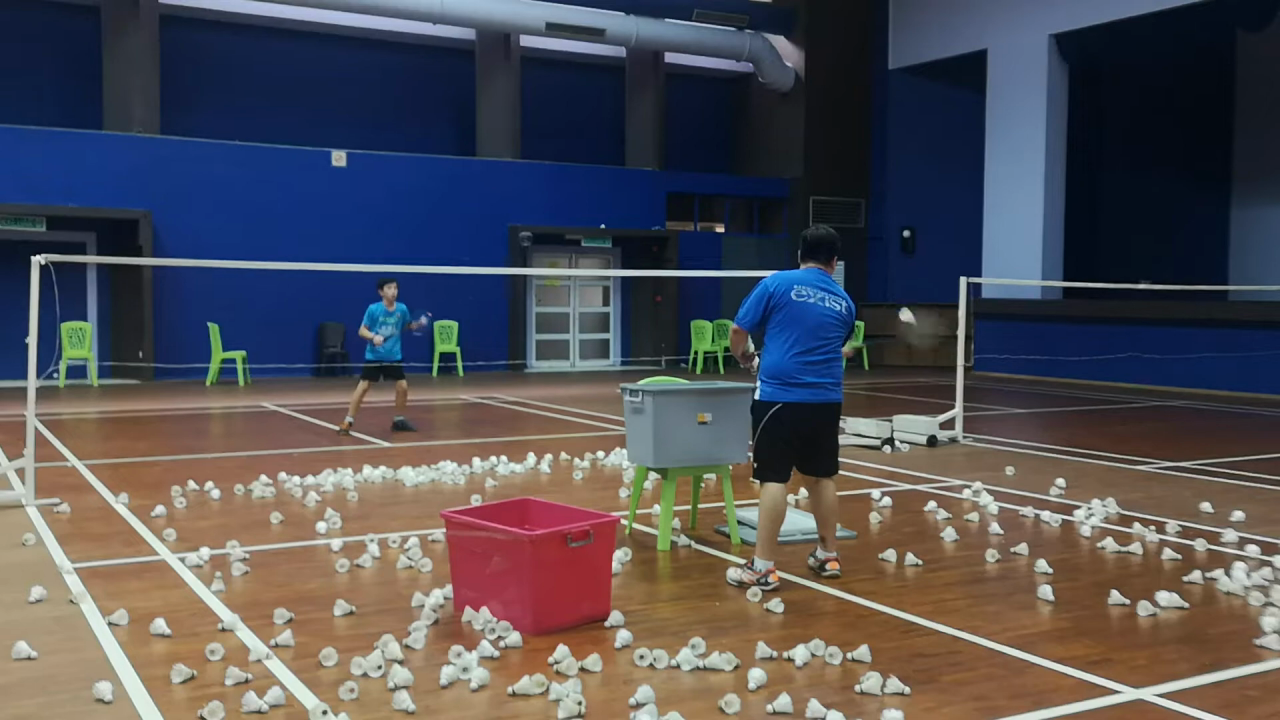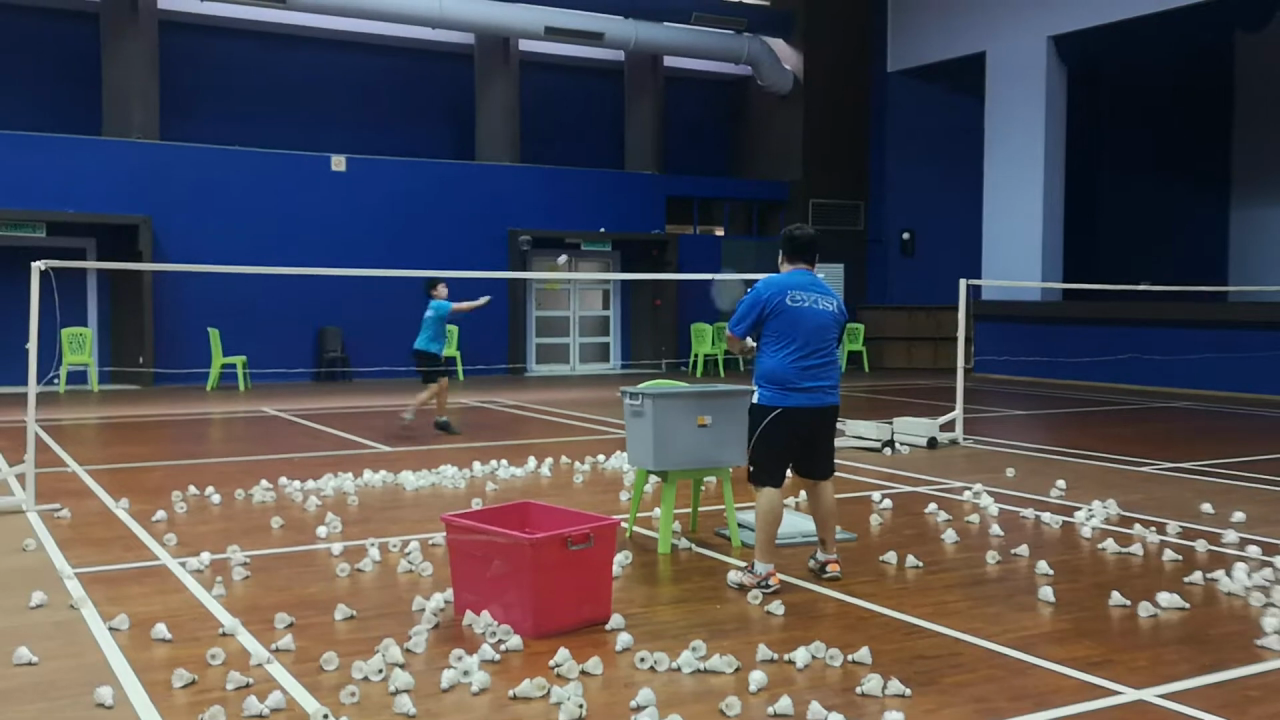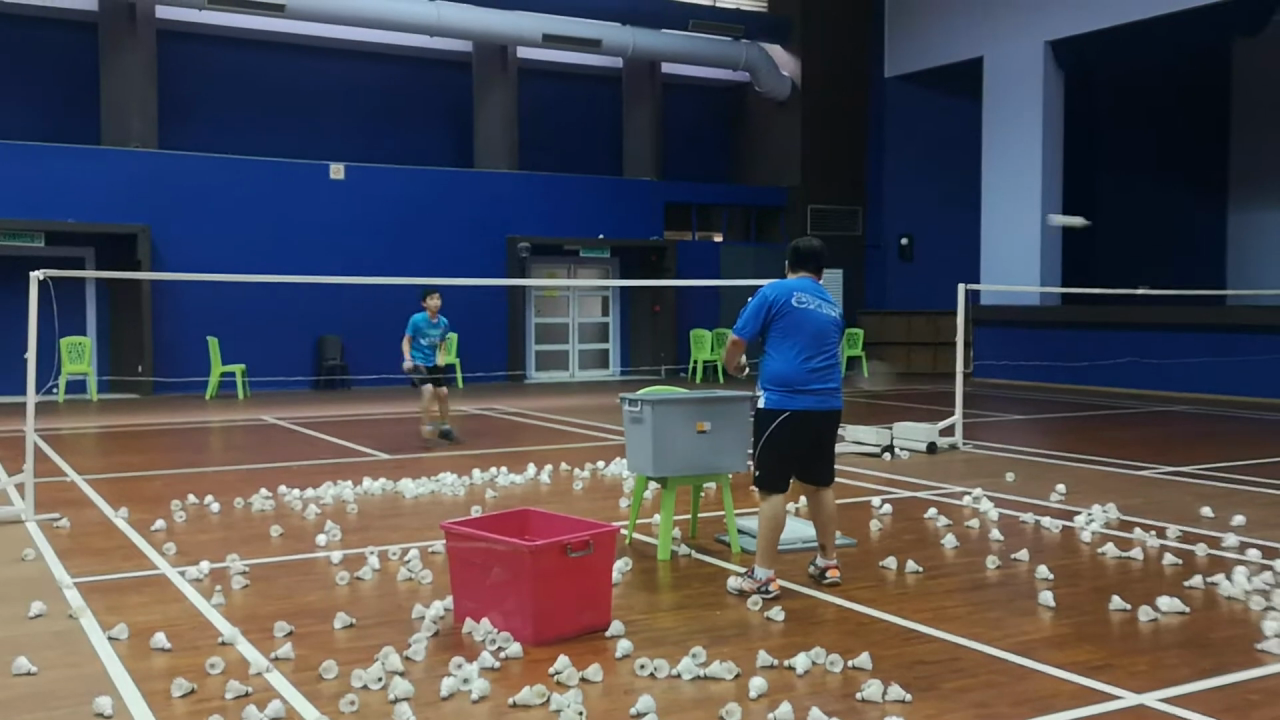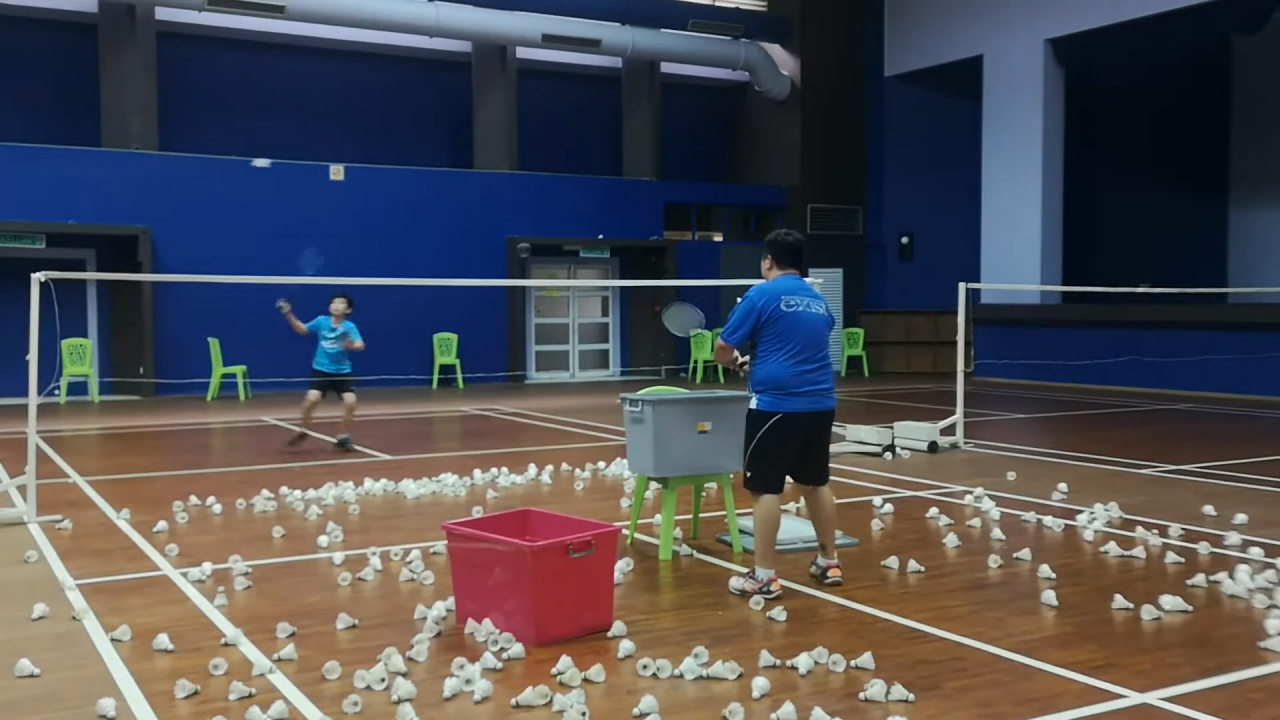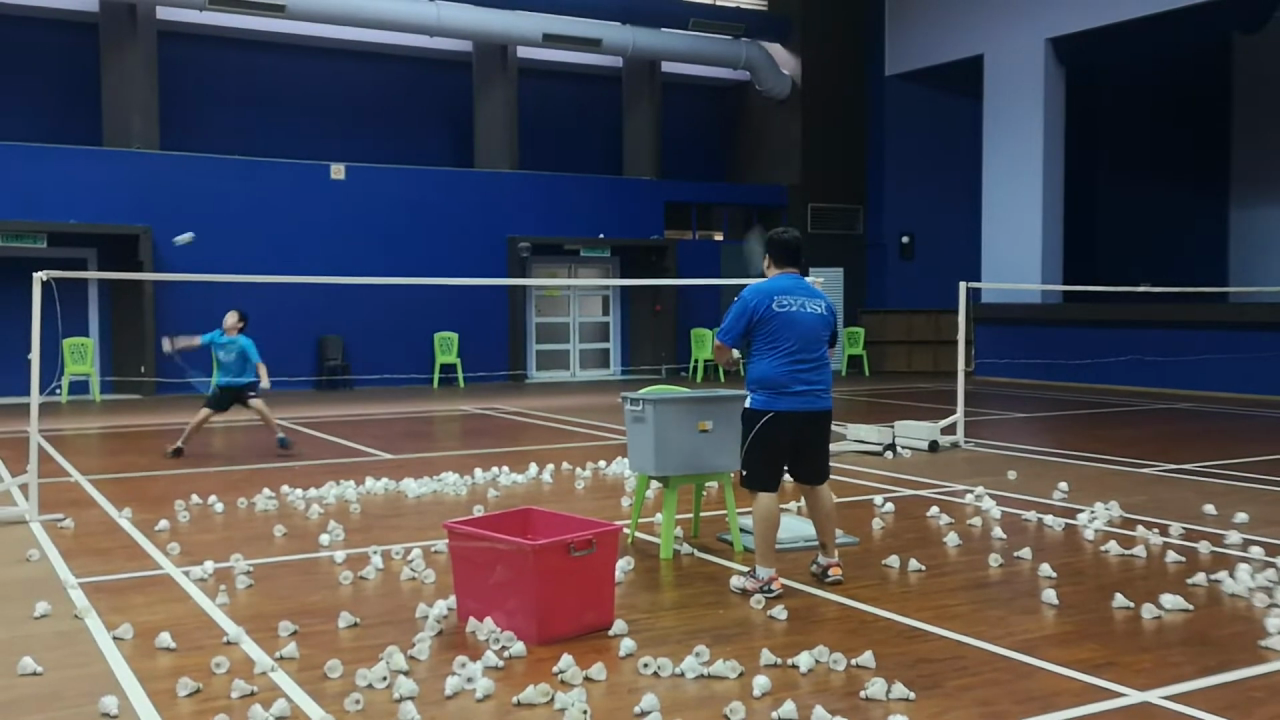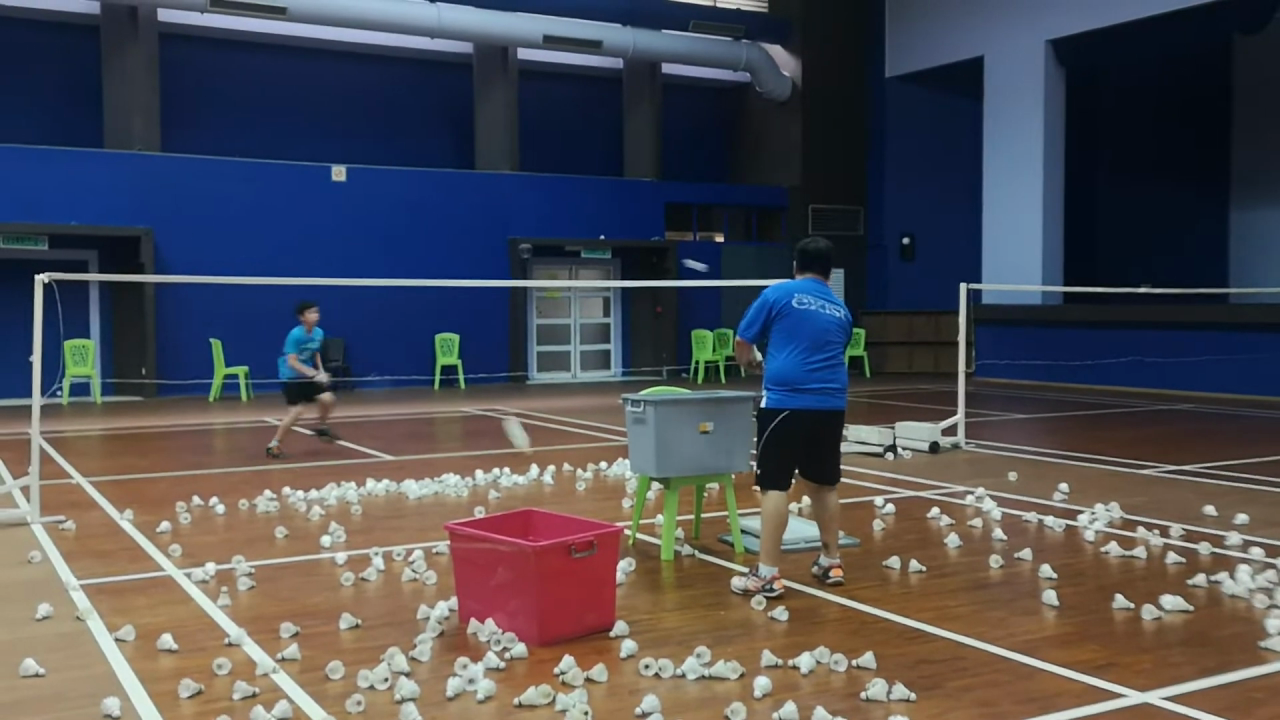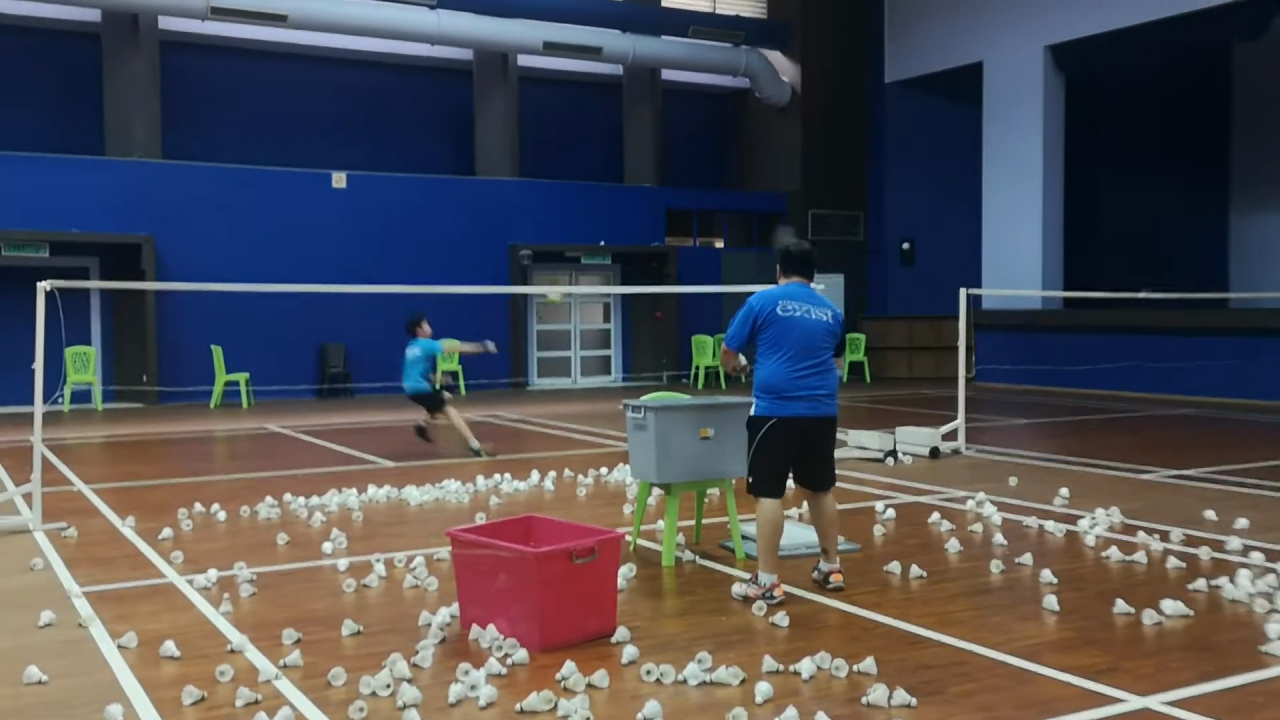
dt=0.5s
person 1, frame 1
left shoulder: (777, 283)
right shoulder: (844, 302)
left elbow: (738, 331)
left wrist: (746, 358)
left hip: (780, 396)
right hip: (826, 400)
left knee: (773, 479)
right knee: (821, 476)
left ankle: (763, 567)
right ankle: (828, 556)
person 1, frame 2
left shoulder: (768, 288)
right shoulder: (834, 300)
left elbow: (733, 338)
left wrist: (747, 347)
left hip: (777, 400)
right hip: (824, 401)
left knee: (769, 483)
right knee: (819, 479)
left ankle: (763, 571)
right ankle: (828, 557)
person 1, frame 3
left shoulder: (774, 292)
right shoulder: (833, 308)
left elbow: (737, 340)
left wrist: (733, 366)
left hip: (783, 403)
right hip: (827, 405)
left knee: (773, 489)
right knee: (820, 484)
left ankle: (763, 576)
right ankle: (828, 563)
person 1, frame 4
left shoulder: (762, 294)
right shoulder: (819, 302)
left elbow: (723, 348)
left wrist: (732, 360)
left hip: (776, 405)
right hip: (820, 404)
left knee: (765, 488)
right knee: (816, 484)
left ankle: (765, 576)
right ankle: (829, 563)
person 1, frame 5
left shoulder: (756, 295)
right shoulder: (822, 301)
left elbow: (721, 347)
left wrist: (731, 361)
left hip: (771, 404)
right hip: (817, 405)
left knee: (763, 487)
right knee: (816, 483)
left ankle: (765, 575)
right ankle: (829, 561)
person 1, frame 6
left shoulder: (778, 294)
right shoulder: (841, 310)
left elbow: (741, 343)
left wrist: (751, 361)
left hip: (786, 403)
right hip: (831, 405)
left knee: (774, 486)
right knee: (824, 484)
left ankle: (767, 574)
right ankle: (831, 562)
person 1, frame 7
left shoulder: (763, 301)
right shoulder: (831, 312)
left elbow: (728, 351)
left wrist: (737, 367)
left hip: (776, 410)
right hip: (822, 412)
left knee: (768, 493)
right knee: (820, 490)
left ankle: (767, 582)
right ankle: (831, 568)
